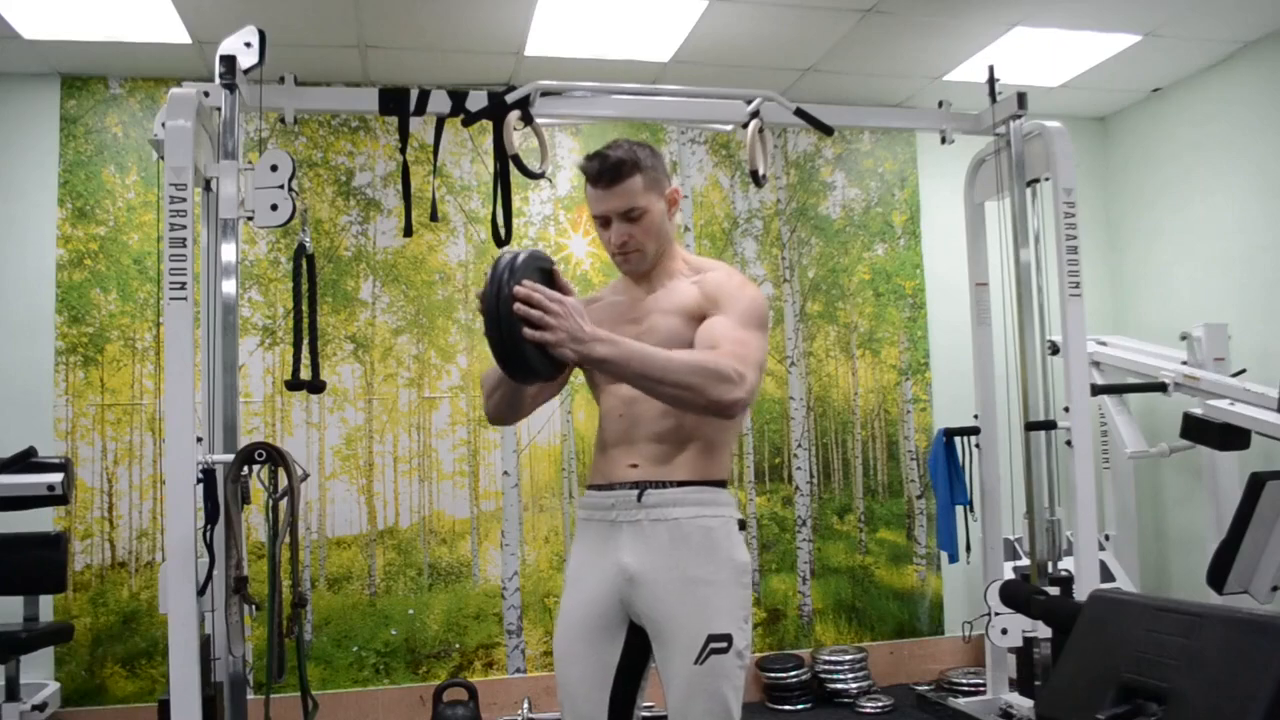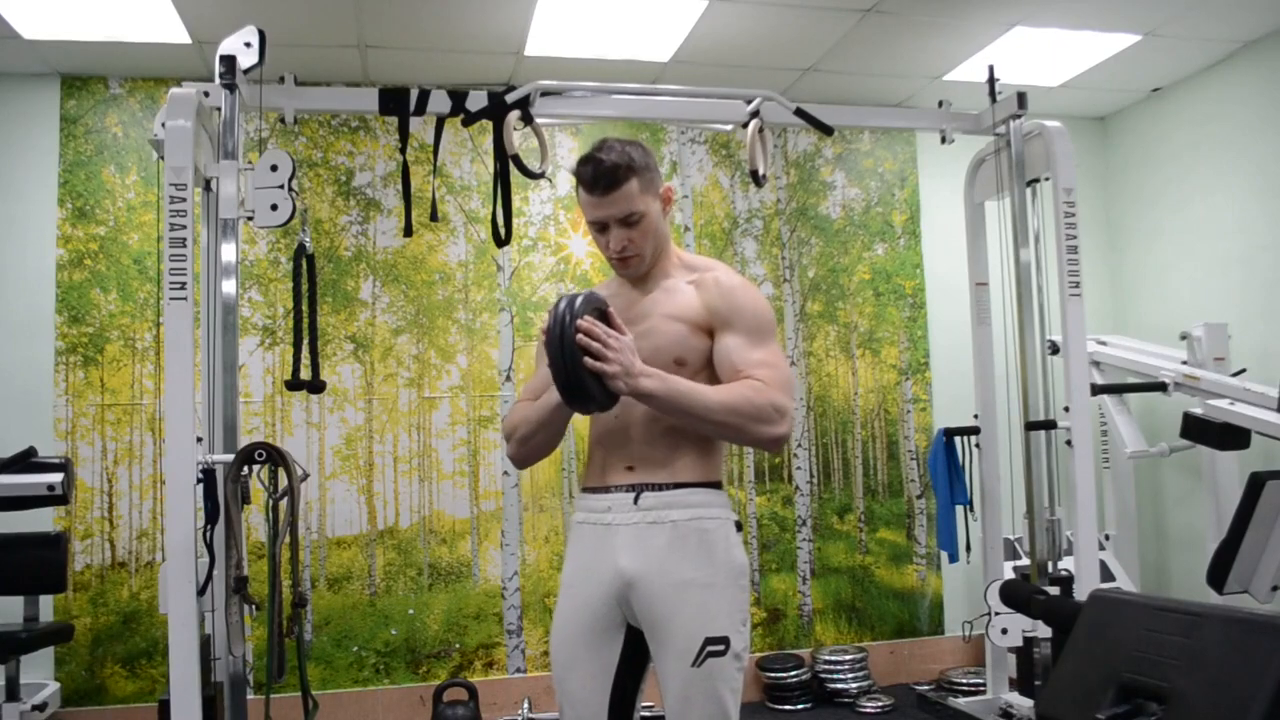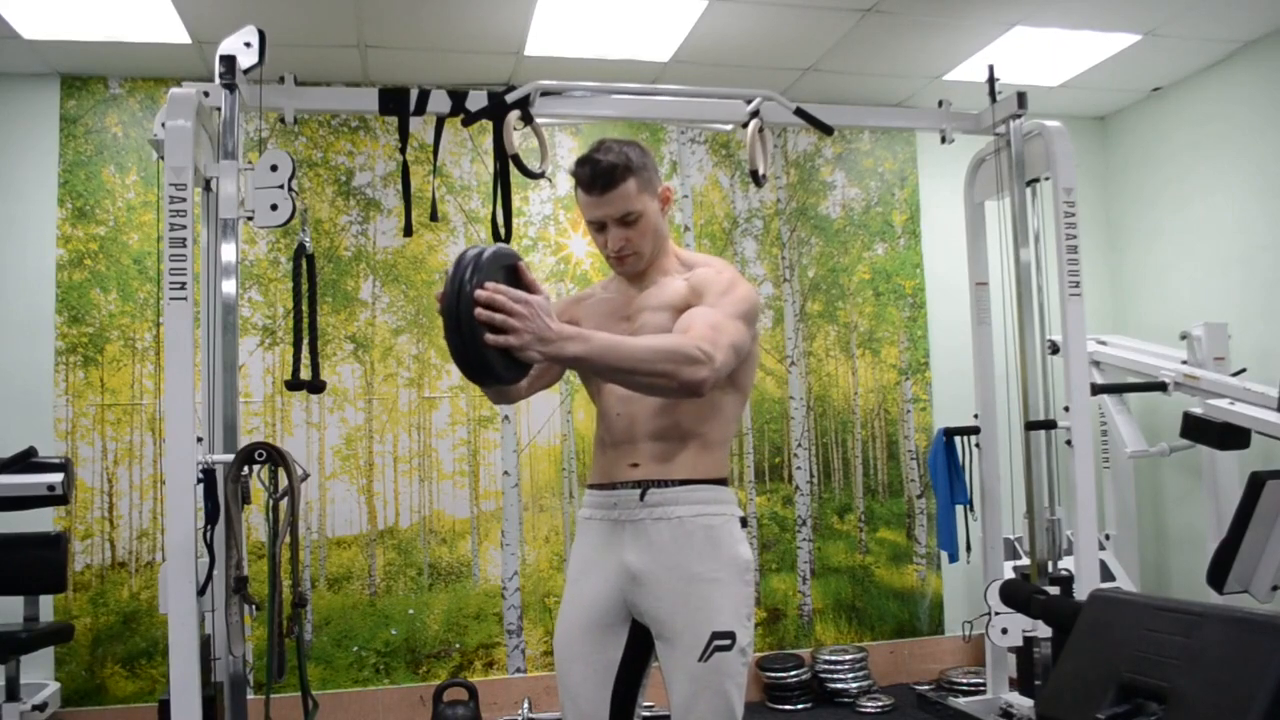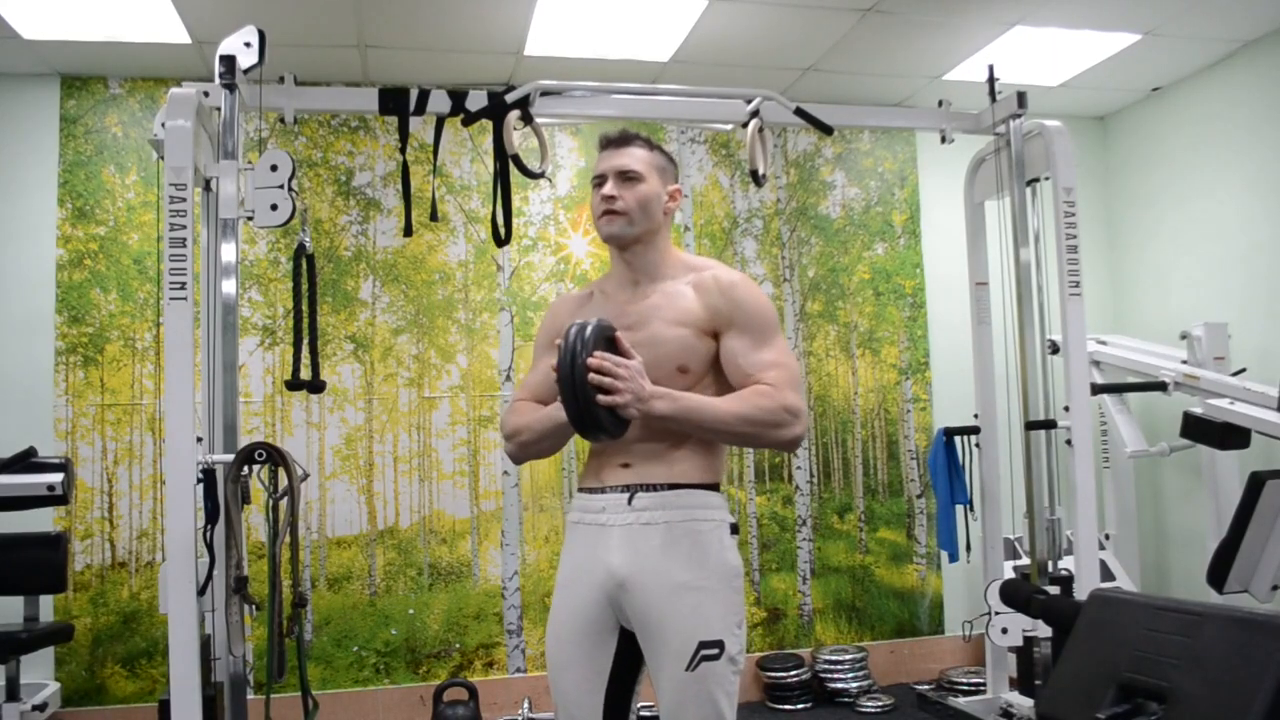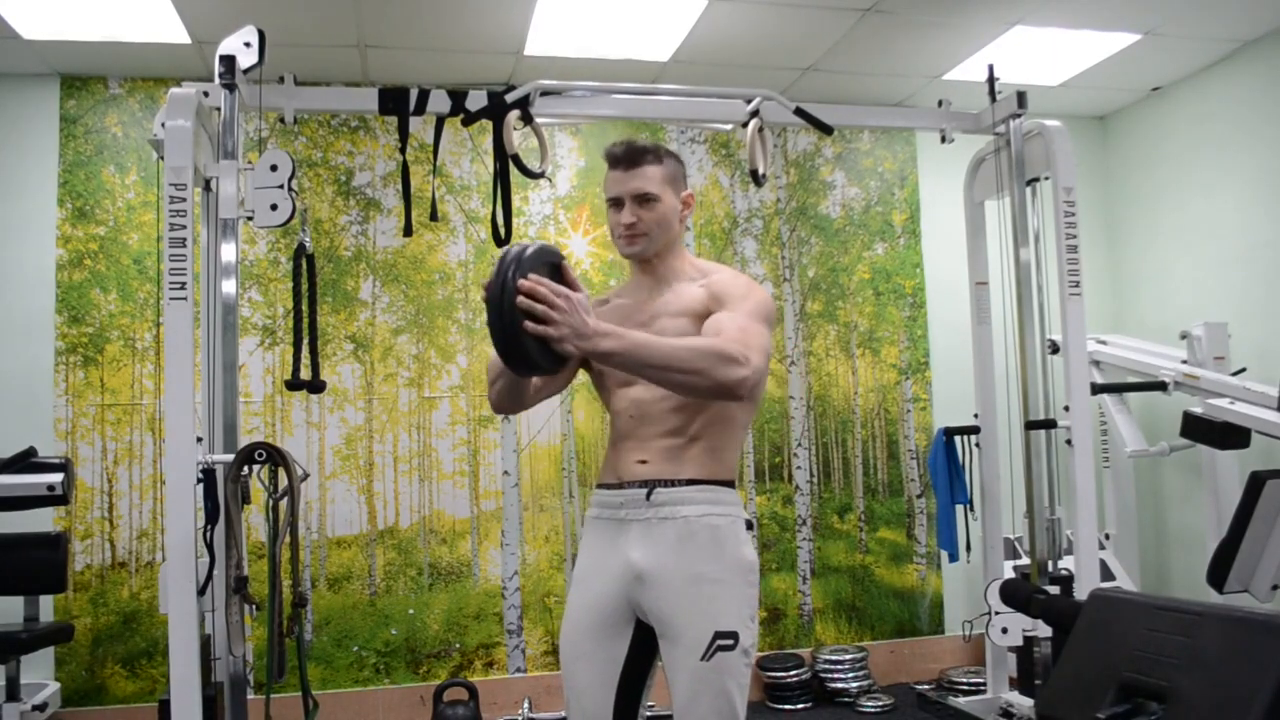
dt=1s
person 1, frame 1
left shoulder: (725, 291)
right shoulder: (586, 310)
left elbow: (729, 388)
right elbow: (502, 408)
left wrist: (593, 344)
right wrist: (520, 343)
left hip: (690, 531)
right hip: (598, 533)
person 1, frame 2
left shoulder: (723, 293)
right shoulder: (582, 316)
left elbow: (772, 419)
right elbow: (519, 446)
left wrist: (640, 378)
left hip: (689, 532)
right hip: (594, 536)
person 1, frame 3
left shoulder: (719, 285)
right shoulder: (581, 308)
left elbow: (694, 368)
right elbow: (510, 384)
left wrist: (558, 340)
right wrist: (491, 337)
left hip: (693, 529)
right hip: (600, 531)
person 1, frame 4
left shoulder: (722, 292)
right shoulder: (570, 312)
left elbow: (787, 417)
right elbow: (516, 436)
left wrist: (653, 401)
left hip: (684, 532)
right hip: (589, 535)
person 1, frame 5
left shoulder: (734, 293)
right shoulder: (594, 312)
left elbow: (732, 371)
right elbow: (507, 397)
left wrist: (594, 337)
right wrist: (522, 338)
left hip: (699, 527)
right hip: (608, 529)
